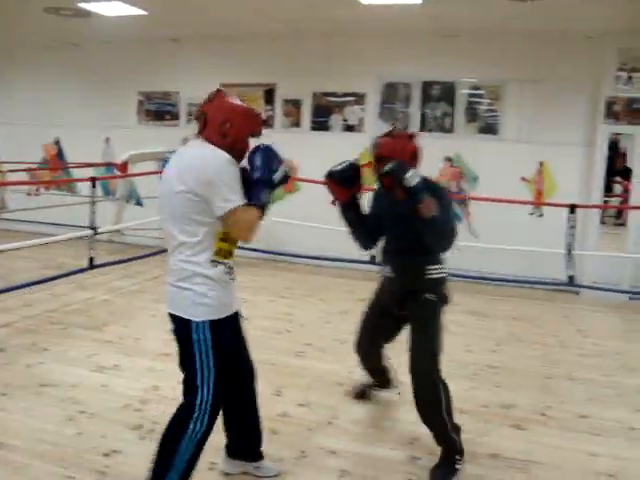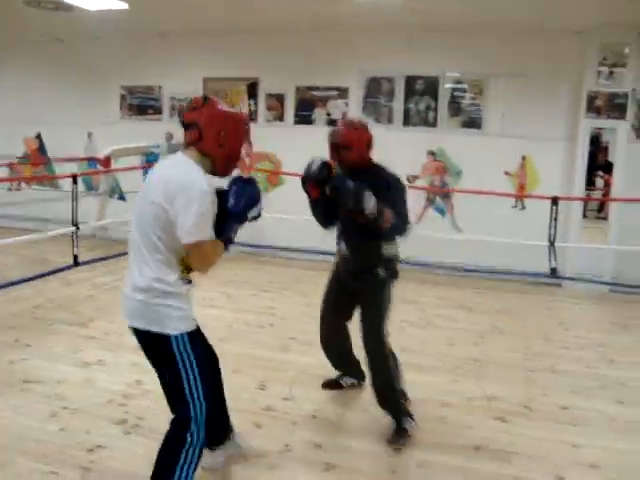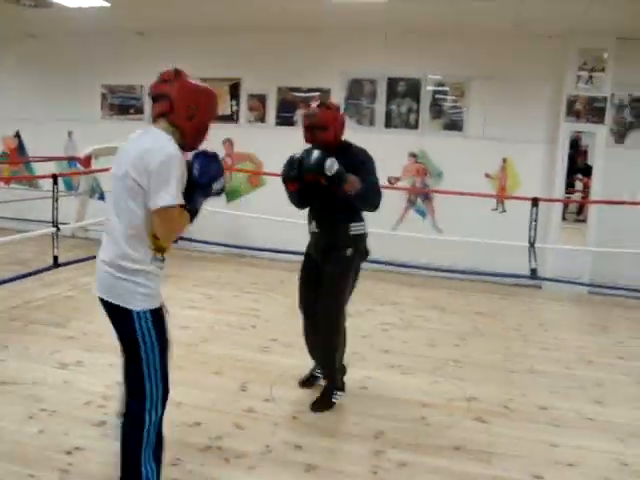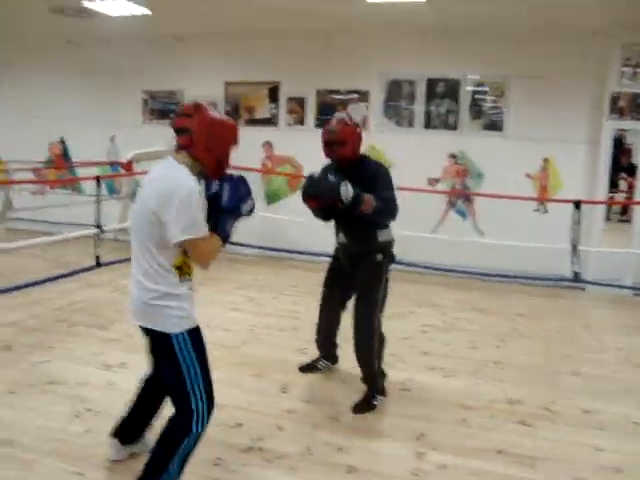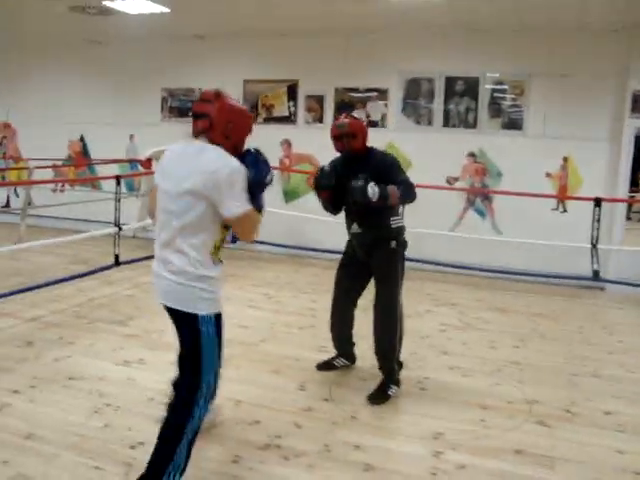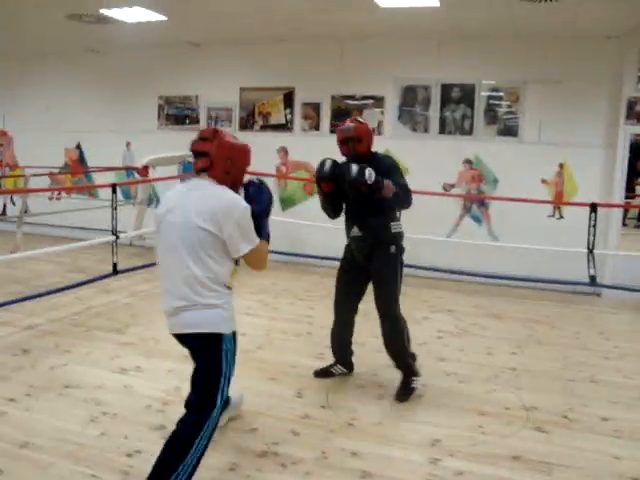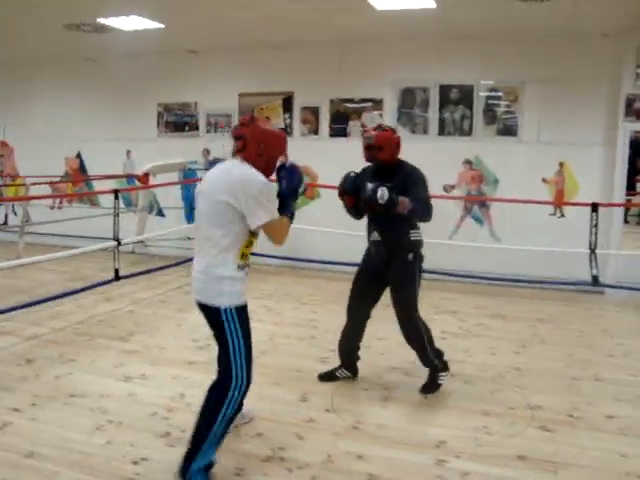
dt=0.2s
person 1, frame 1
left shoulder: (184, 159)
right shoulder: (215, 161)
right elbow: (243, 228)
left wrist: (245, 188)
right wrist: (263, 185)
left hip: (212, 297)
right hip: (201, 299)
left knee: (238, 378)
right knee: (204, 401)
person 1, frame 2
left shoulder: (170, 167)
right shoulder: (194, 184)
right elbow: (200, 259)
left wrist: (223, 212)
right wrist: (234, 218)
left hip: (146, 301)
right hip: (163, 311)
left knee: (206, 369)
right knee: (194, 412)
left ankle: (218, 442)
person 1, frame 3
left shoulder: (139, 141)
right shoulder: (166, 152)
right elbow: (171, 227)
left wrist: (188, 186)
right wrist: (201, 190)
left hip: (116, 278)
right hip: (134, 286)
left knee: (141, 362)
right knee: (150, 393)
left ankle: (137, 435)
person 1, frame 4
left shoulder: (161, 173)
right shoulder: (184, 186)
right elbow: (202, 255)
left wrist: (211, 207)
right wrist: (229, 216)
left hip: (148, 301)
right hip: (169, 310)
left knee: (166, 374)
right knee: (196, 409)
left ankle: (126, 437)
person 1, frame 5
left shoulder: (171, 154)
right shoulder: (227, 167)
left elbow: (154, 210)
right elbow: (247, 229)
right wrist: (255, 187)
left hip: (168, 281)
right hip: (195, 291)
right knee: (194, 396)
left ankle: (203, 384)
person 1, frame 6
left shoulder: (172, 196)
right shoulder: (231, 205)
right elbow: (258, 261)
right wrist: (261, 217)
left hip: (177, 311)
right hip: (208, 318)
left knee: (221, 357)
right knee: (203, 411)
left ankle: (222, 403)
person 1, frame 7
left shoulder: (216, 174)
right shoulder: (250, 179)
right elbow: (277, 235)
right wrist: (288, 198)
left hip: (207, 285)
right hip: (224, 292)
left knee: (232, 355)
right knee: (235, 376)
left ankle: (221, 413)
person 2, frame 1
left shoulder: (433, 192)
right shoulder: (384, 195)
left elbow: (444, 237)
right elbow: (366, 239)
left wrist: (416, 192)
right wrist: (346, 198)
left hip: (424, 291)
right hip: (392, 284)
left knee: (424, 369)
right knee: (367, 342)
left ankle: (451, 449)
right ankle: (381, 380)
person 2, frame 2
left shoulder: (385, 181)
right shoulder: (336, 177)
left elbow: (400, 227)
right elbow: (327, 222)
left wrist: (371, 208)
right wrist: (315, 193)
left hip: (377, 266)
right hip: (347, 262)
left knee: (374, 338)
right knee: (330, 324)
left ankle: (400, 412)
right ankle: (351, 373)
person 2, frame 3
left shoulder: (357, 157)
right shoulder: (310, 156)
left elbow: (373, 200)
right elbow: (302, 202)
left wrist: (338, 176)
right wrist: (293, 183)
left hip: (347, 245)
right hip: (318, 241)
left knee: (332, 314)
right knee: (309, 305)
left ankle: (334, 384)
right ankle: (321, 365)
person 2, frame 4
left shoulder: (373, 170)
right shoulder: (328, 172)
left elbow: (389, 210)
right elbow: (327, 215)
left wrist: (353, 197)
right wrist: (314, 200)
left hip: (375, 253)
right hip: (345, 250)
left knee: (366, 319)
right knee: (329, 306)
left ankle: (375, 386)
right ankle: (327, 355)
person 2, frame 5
left shoulder: (382, 161)
right shoulder: (337, 166)
left elbow: (409, 194)
right elbow: (334, 208)
left wrist: (377, 192)
right wrist: (324, 191)
left hip: (388, 241)
right hip: (357, 242)
left knee: (387, 307)
right knee: (341, 300)
left ankle: (390, 376)
right ankle: (345, 354)
person 2, frame 6
left shoulder: (384, 164)
right shoulder: (342, 169)
left elbow: (404, 199)
right elbow: (332, 212)
left wrist: (374, 182)
right wrist: (326, 186)
left hip: (386, 245)
right hip: (356, 246)
left knee: (388, 309)
right knee: (343, 305)
left ankle: (409, 371)
right ankle: (342, 361)
person 2, frame 7
left shoulder: (410, 175)
right shoulder: (367, 175)
left elbow: (424, 212)
right elbow: (357, 212)
left wrist: (388, 198)
right wrist: (350, 198)
left hip: (406, 253)
right hip: (377, 250)
left knee: (407, 314)
right knee: (357, 308)
left ankle: (437, 367)
right ankle: (347, 365)
